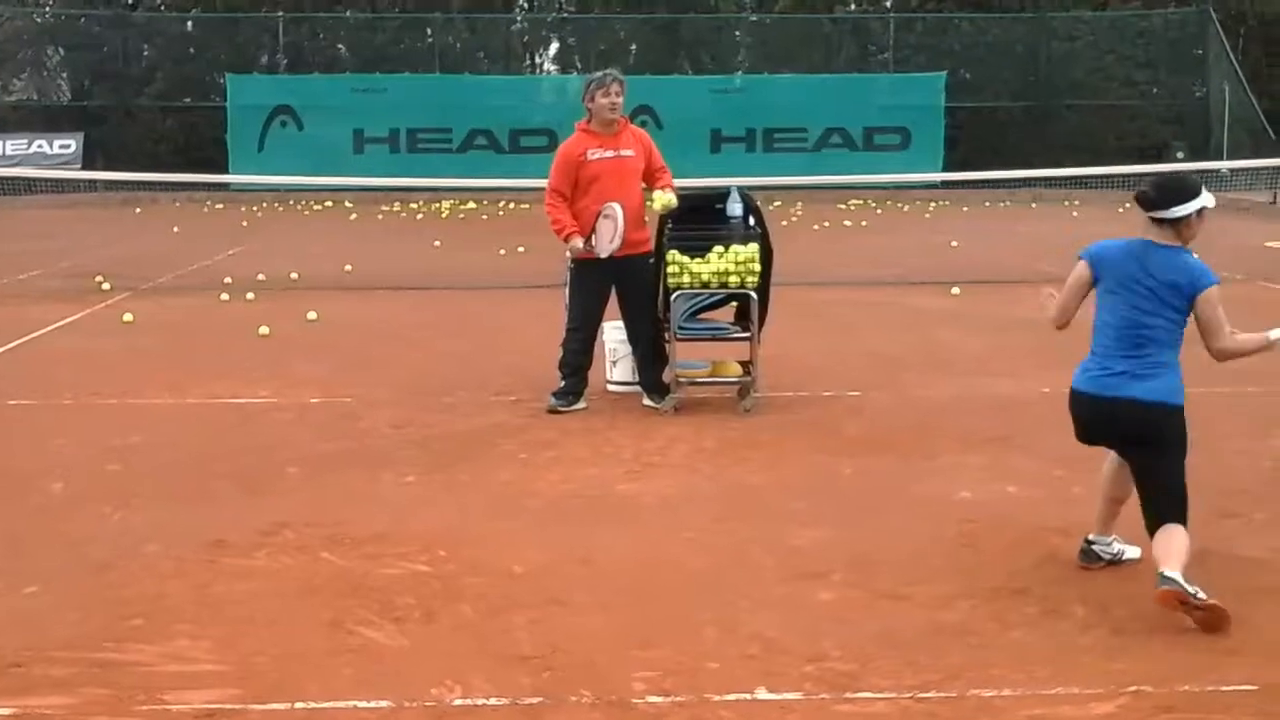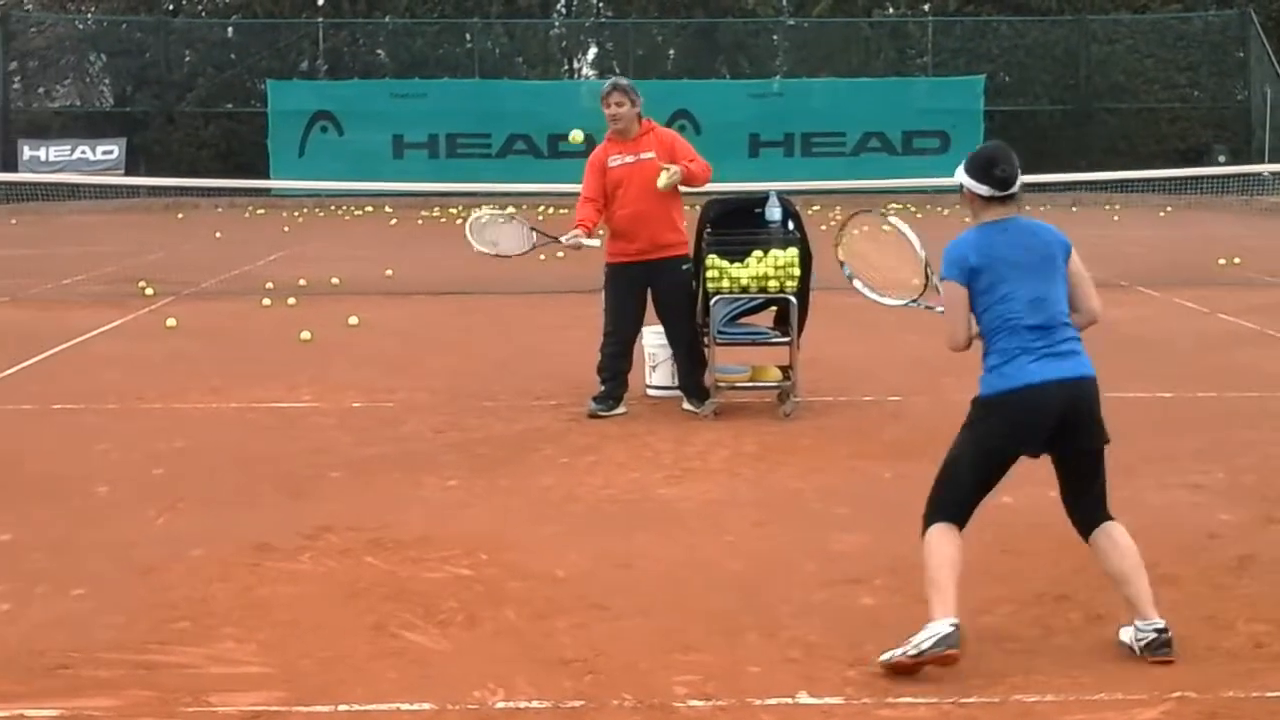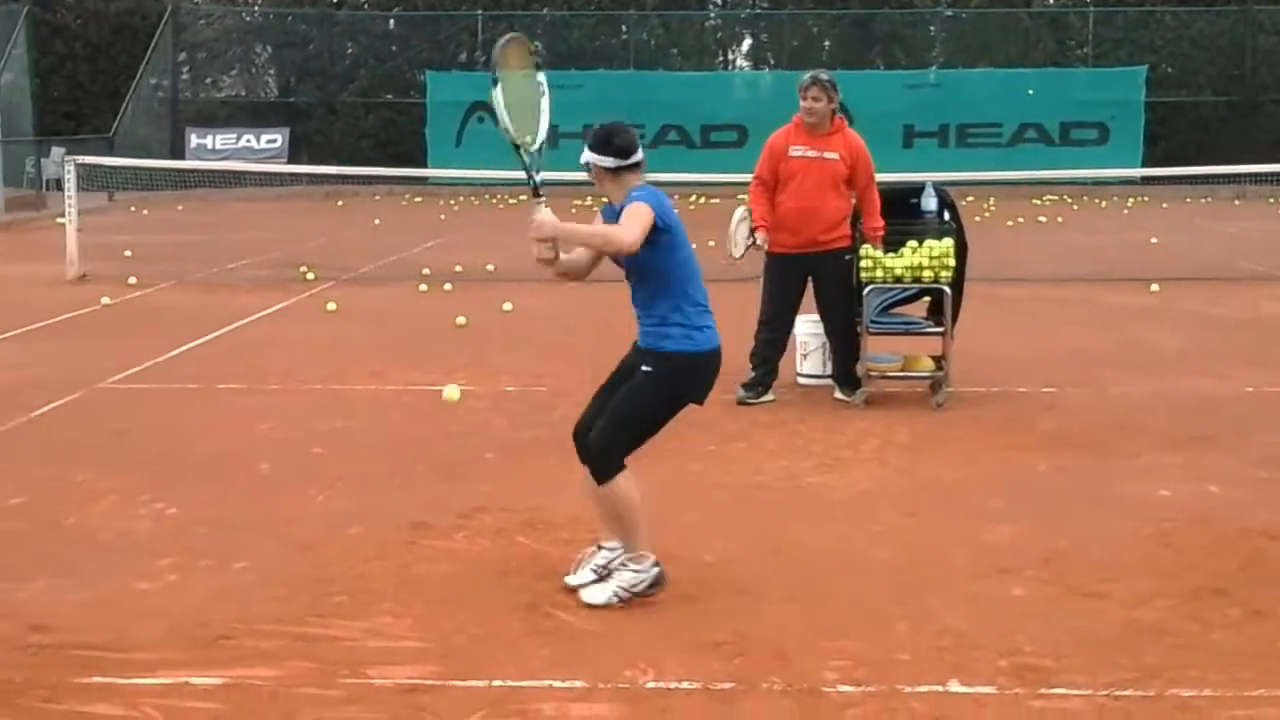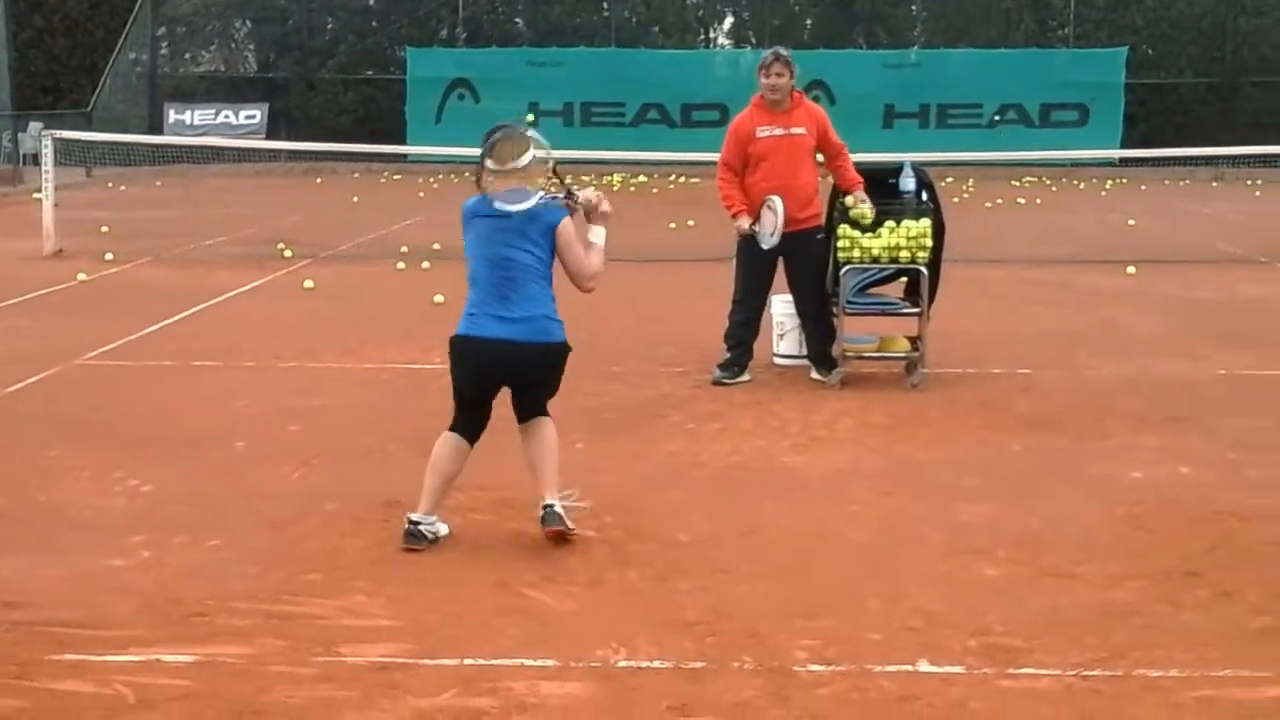
dt=1s
person 1, frame 1
left shoulder: (1104, 253)
right shoulder: (1195, 273)
left elbow: (1059, 318)
right elbow: (1221, 348)
left wrist: (1056, 300)
left hip: (1089, 399)
right hip: (1147, 407)
left knee: (1128, 451)
right knee: (1167, 519)
left ankle: (1099, 541)
right ankle: (1174, 578)
person 1, frame 2
left shoulder: (962, 251)
right shoulder: (1053, 239)
left elbow: (958, 339)
right elbow: (1091, 312)
left hip: (1010, 399)
right hip: (1076, 388)
left knee: (944, 515)
right knee: (1094, 515)
left ankle: (941, 628)
right ankle: (1152, 627)
person 1, frame 3
left shoulder: (644, 201)
right shoulder: (612, 206)
left elbow: (626, 242)
right elbow: (578, 267)
left wrist: (558, 228)
right wrist: (553, 251)
left hip: (685, 355)
right hip: (657, 346)
left knee: (604, 450)
right knee: (587, 435)
left ankle: (642, 566)
right ankle: (620, 549)
person 1, frame 4
left shoulder: (471, 211)
right shoulder: (554, 214)
right elbow: (587, 279)
left wrist: (573, 207)
right wrist: (597, 229)
left hip: (479, 343)
right hip: (540, 343)
left knee: (464, 426)
right knee: (533, 413)
left ankle: (422, 519)
right ankle: (552, 508)
person 2, frame 1
left shoulder: (639, 138)
right shoulder: (572, 147)
left elbow: (659, 173)
right elbow: (556, 198)
left wrist: (665, 191)
right wrist: (571, 235)
left hip: (637, 251)
right hip: (590, 254)
left knee: (646, 325)
right knee: (581, 326)
left ankle: (654, 388)
right ankle: (571, 391)
person 2, frame 2
left shoulder: (665, 139)
right shoulder: (600, 155)
left elbow: (700, 168)
right elbow: (591, 200)
left wrist: (681, 171)
right wrist: (582, 227)
left hip: (671, 253)
right hip: (623, 258)
left knee: (683, 328)
right knee: (618, 332)
left ankle: (695, 393)
right ankle: (611, 395)
person 2, frame 3
left shoulder: (851, 143)
right shoulder: (780, 140)
left elbow: (866, 192)
right elbow: (761, 186)
left wrist: (875, 236)
right wrist: (760, 226)
left hip: (834, 249)
right hip: (784, 249)
left knee: (840, 321)
right knee: (773, 320)
left ankle: (847, 382)
right ankle: (760, 382)
person 2, frame 4
left shoulder: (813, 115)
right shoulder: (743, 122)
left elbow: (837, 154)
right elbow: (728, 173)
left wrist: (854, 186)
right wrist: (739, 212)
left hip: (806, 226)
right hip: (758, 228)
left knee: (813, 300)
right knee: (747, 300)
left ankle: (823, 362)
right ankle: (735, 363)
